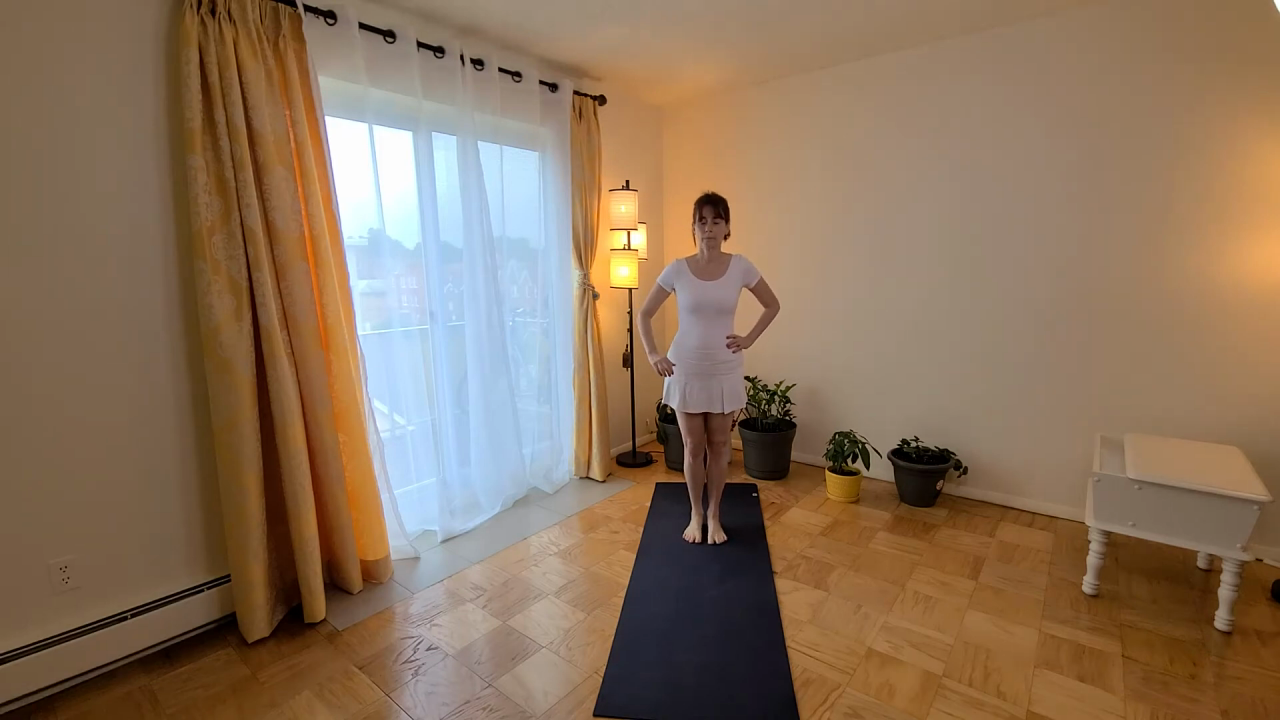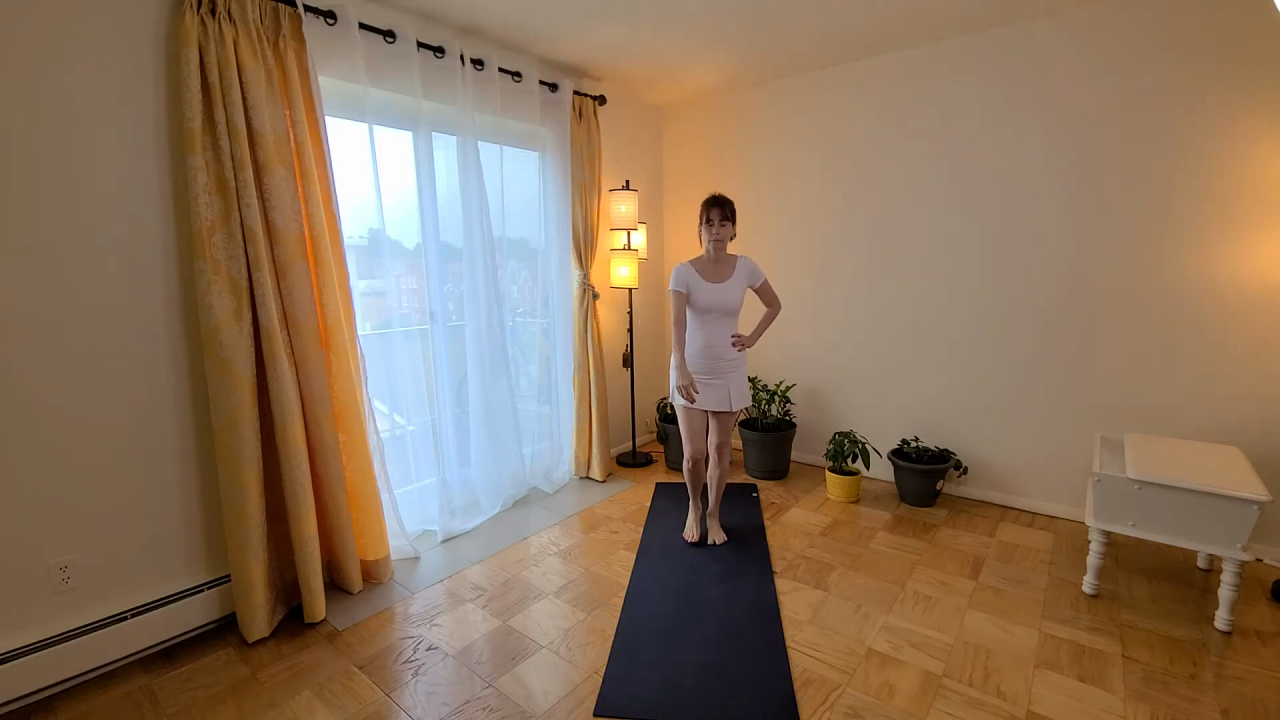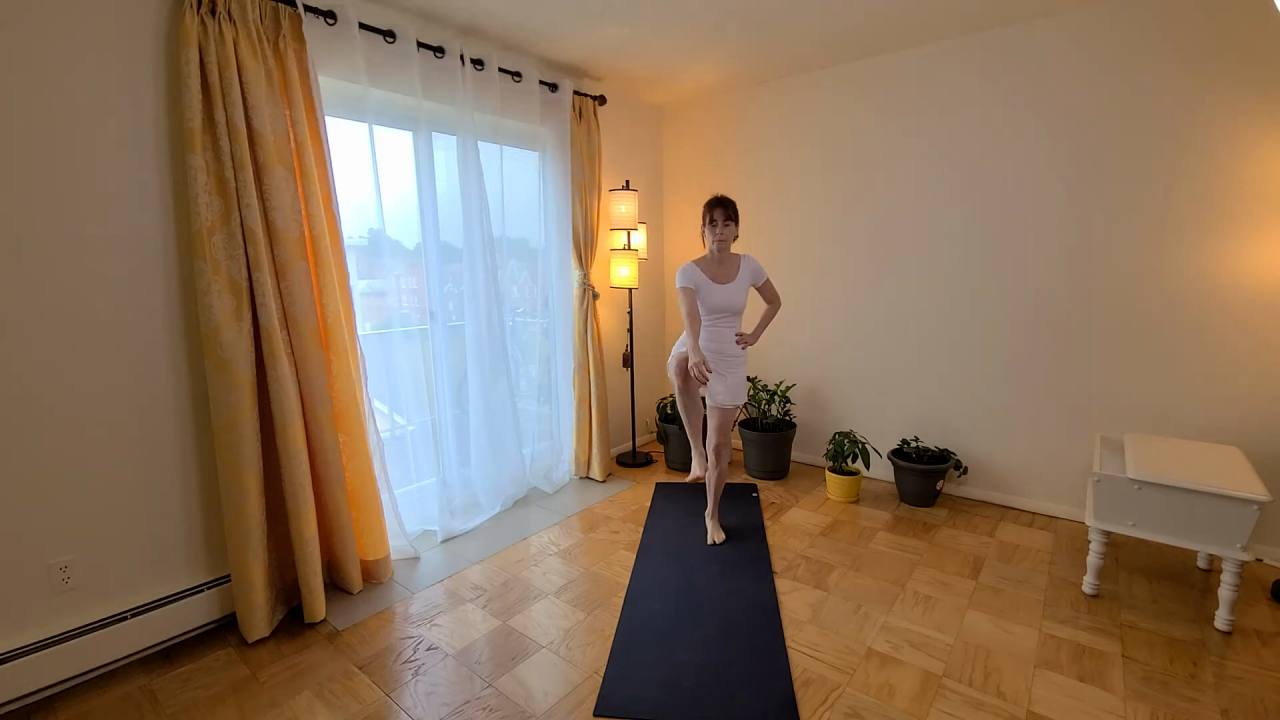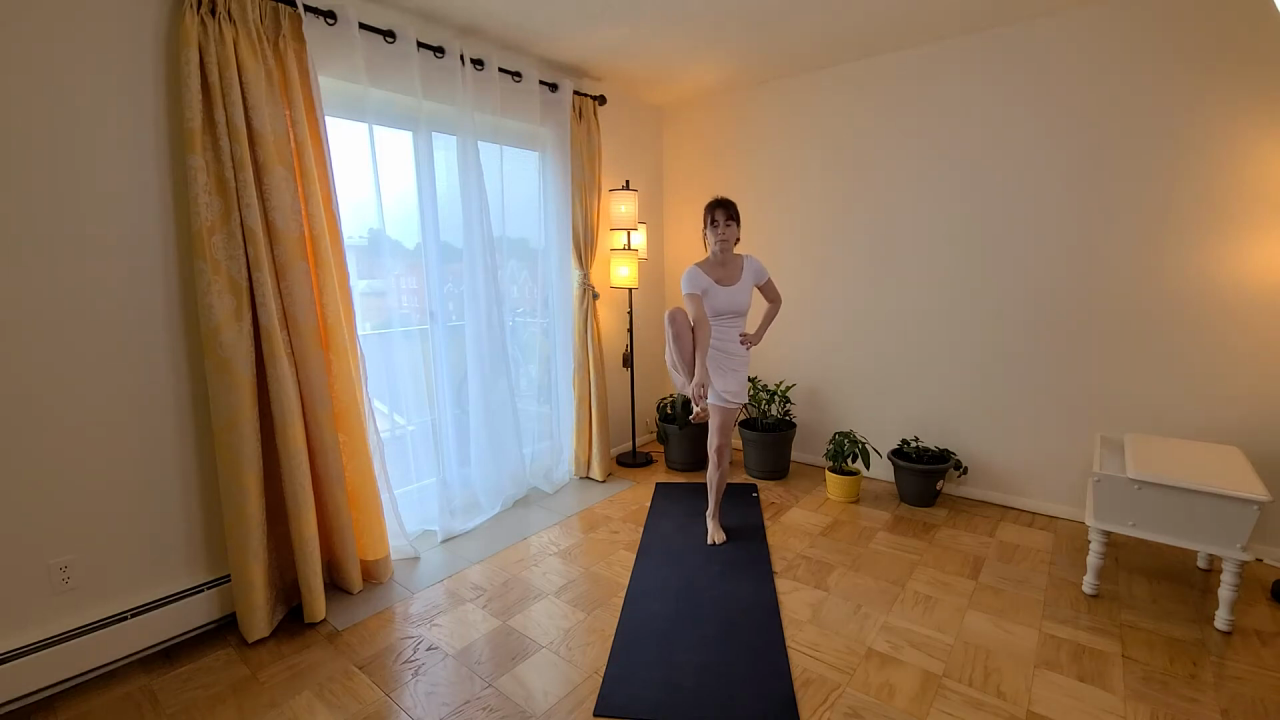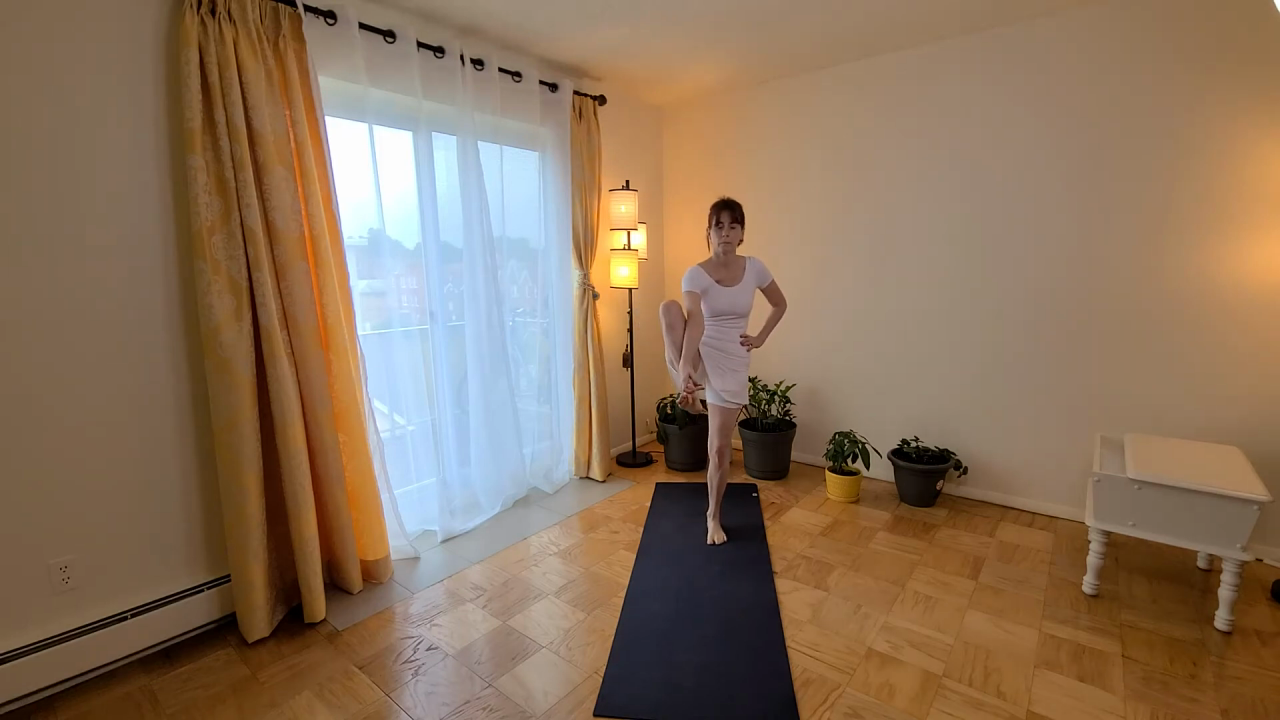
dt=0.4s
person 1, frame 1
left shoulder: (740, 267)
right shoulder: (677, 270)
left elbow: (772, 306)
right elbow: (645, 314)
left wrist: (749, 339)
right wrist: (652, 354)
left hip: (725, 371)
right hip: (686, 371)
left knee: (718, 445)
right knee: (693, 447)
left ankle: (714, 514)
right ankle: (695, 514)
person 1, frame 2
left shoulder: (745, 268)
right shoulder: (683, 272)
left elbow: (774, 305)
right elbow: (677, 323)
left wrist: (752, 338)
right wrist: (681, 370)
left hip: (729, 372)
right hip: (692, 371)
left knee: (720, 447)
right knee: (694, 453)
left ankle: (714, 515)
right ankle: (694, 510)
person 1, frame 3
left shoulder: (748, 266)
right shoulder: (689, 272)
left elbow: (774, 301)
right elbow: (690, 314)
left wrist: (755, 335)
right wrist: (695, 351)
left hip: (730, 364)
right hip: (693, 355)
left knee: (720, 444)
right knee: (683, 370)
left ankle: (711, 515)
right ankle: (697, 455)
person 1, frame 4
left shoulder: (751, 266)
right shoulder: (693, 275)
left elbow: (775, 300)
right elbow: (701, 322)
left wrist: (758, 336)
right wrist: (700, 370)
left hip: (731, 364)
right hip: (694, 359)
left knee: (720, 447)
right knee: (675, 316)
left ankle: (713, 515)
right ankle: (696, 396)
person 1, frame 5
left shoulder: (754, 268)
right shoulder: (696, 275)
left elbow: (780, 304)
right elbow: (695, 320)
left wrist: (760, 338)
right wrist: (687, 366)
left hip: (731, 364)
right hip: (695, 356)
left knee: (720, 447)
right knee: (669, 307)
left ankle: (713, 515)
right ankle: (688, 386)
